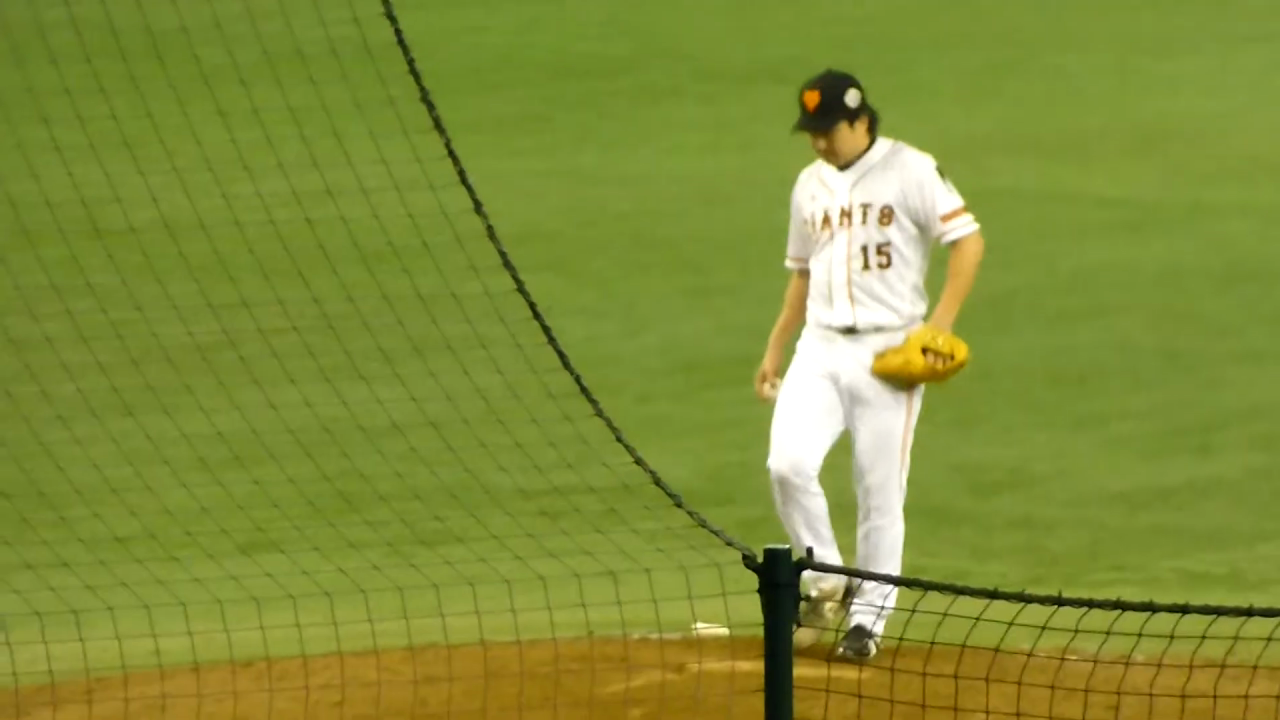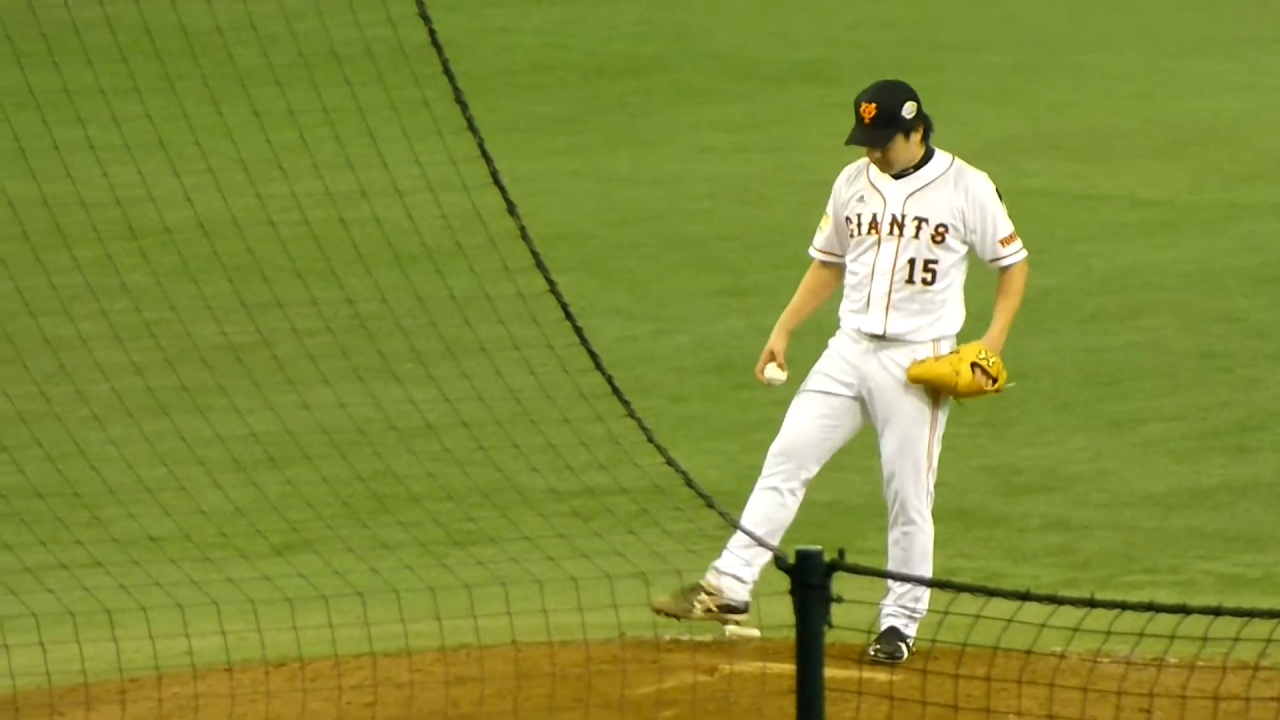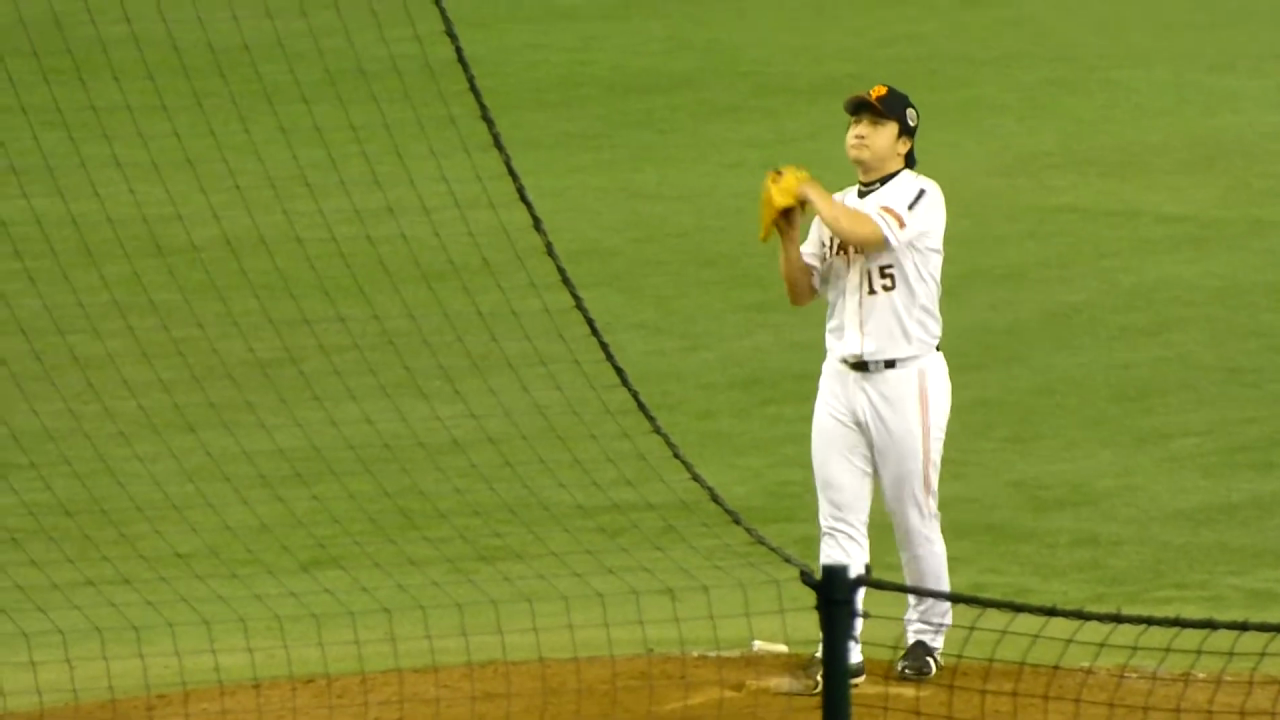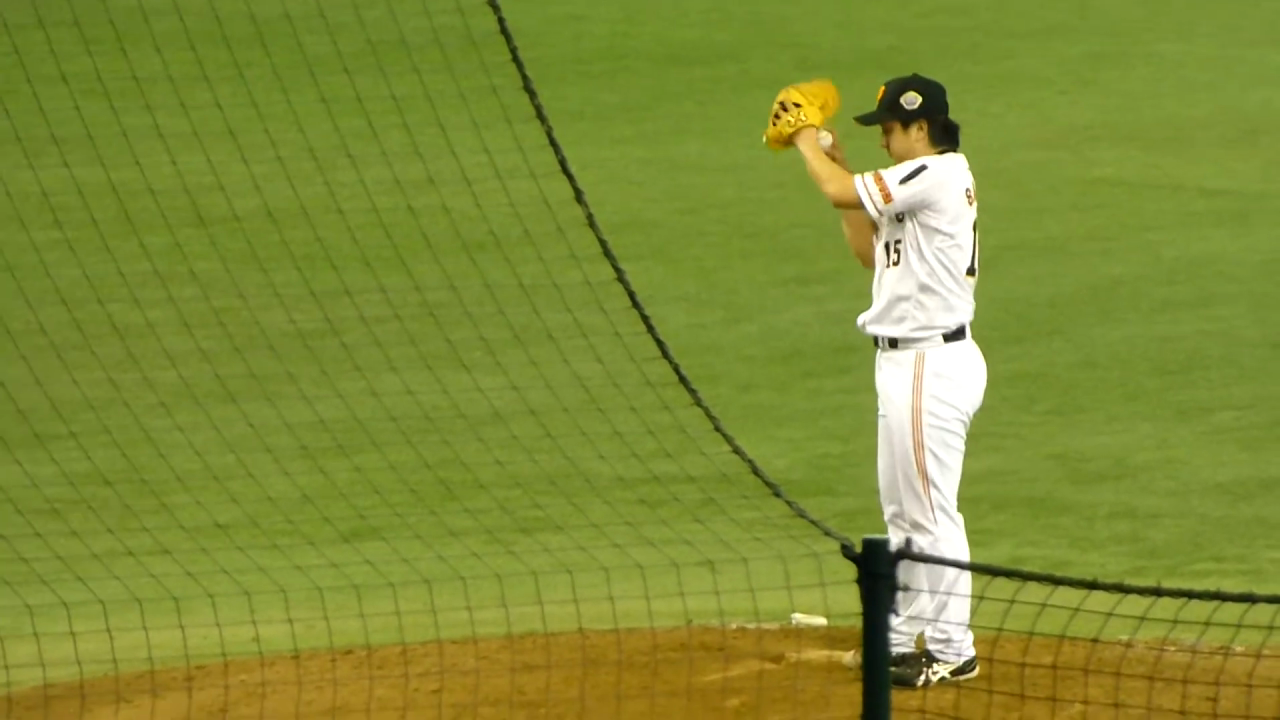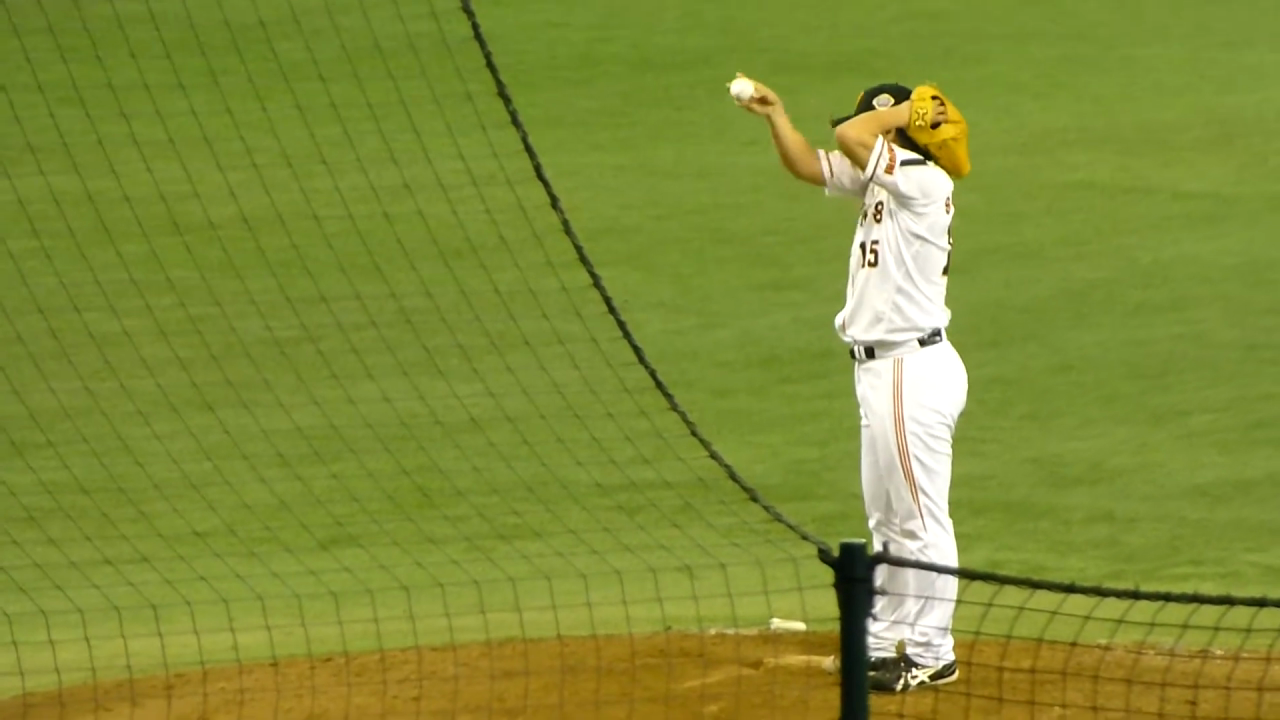
dt=1s
person 1, frame 1
left shoulder: (910, 169)
right shoulder: (808, 183)
left elbow: (968, 242)
left wrist: (940, 325)
right wrist: (775, 349)
left hip: (889, 351)
right hip: (819, 348)
left knee: (880, 493)
right knee: (788, 465)
left ankle: (868, 617)
right ankle: (825, 584)
person 1, frame 2
left shoulder: (965, 187)
right shoulder: (852, 180)
left elbow: (1013, 263)
right elbow: (825, 267)
left wrist: (994, 336)
right wrist: (781, 330)
left hip: (916, 363)
right hip: (846, 353)
left knee: (906, 498)
right knee: (785, 463)
left ankle: (898, 622)
right ankle: (726, 588)
person 1, frame 3
left shoulder: (921, 194)
right shoulder: (835, 209)
left elbow: (865, 232)
right elbow: (802, 292)
left wrist: (809, 190)
right wrist: (789, 238)
left hip: (908, 381)
right hip: (842, 380)
left knee: (914, 519)
right knee: (839, 523)
left ankle: (926, 636)
right ankle: (842, 652)
person 1, frame 4
left shoulder: (935, 174)
right shoulder: (925, 181)
left elbow: (840, 195)
right elbow: (865, 245)
left wrist: (804, 138)
right wrist: (834, 160)
left hip: (932, 365)
right hip: (908, 363)
left knee: (931, 512)
right knee: (903, 512)
left ankle: (952, 649)
right ankle: (904, 637)
person 1, frame 5
left shoulder: (925, 180)
right shoulder: (880, 179)
left elbow: (849, 135)
right elbow: (809, 166)
left wrist: (913, 111)
right wrist: (774, 112)
left hip: (912, 371)
right hip: (880, 370)
left knee: (919, 519)
right knee: (888, 519)
left ankle: (931, 654)
right ankle: (882, 642)
